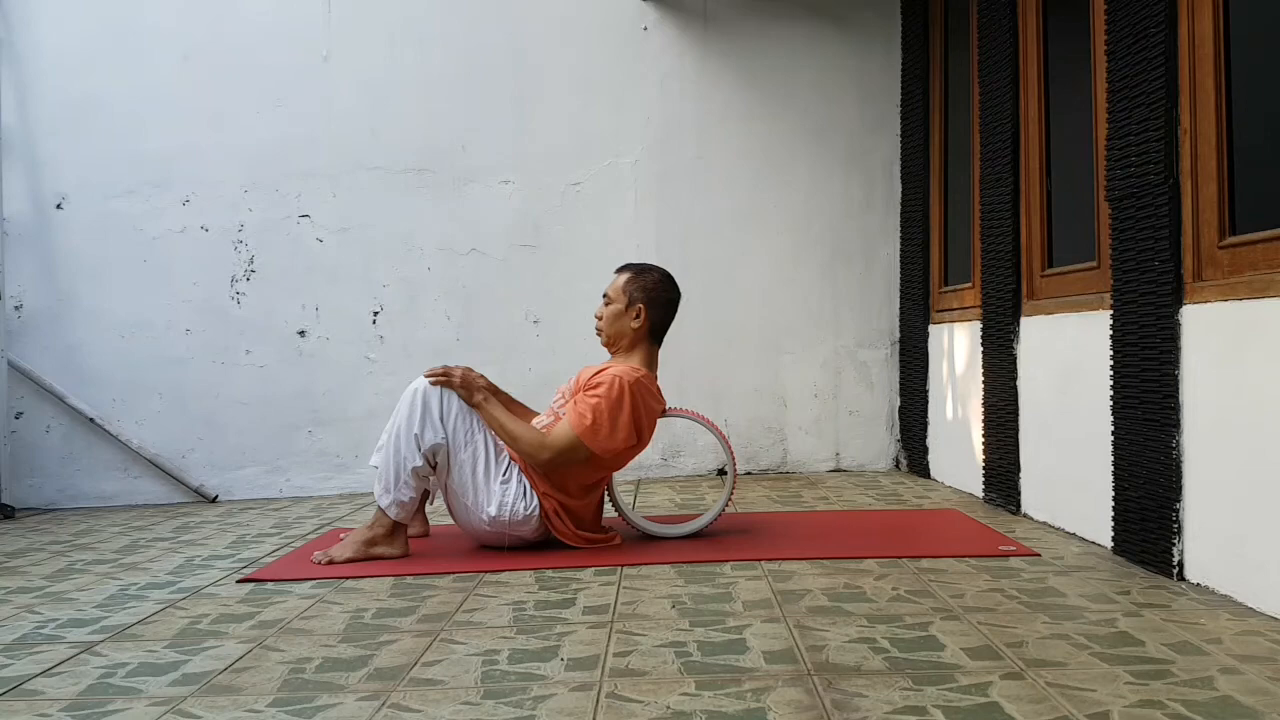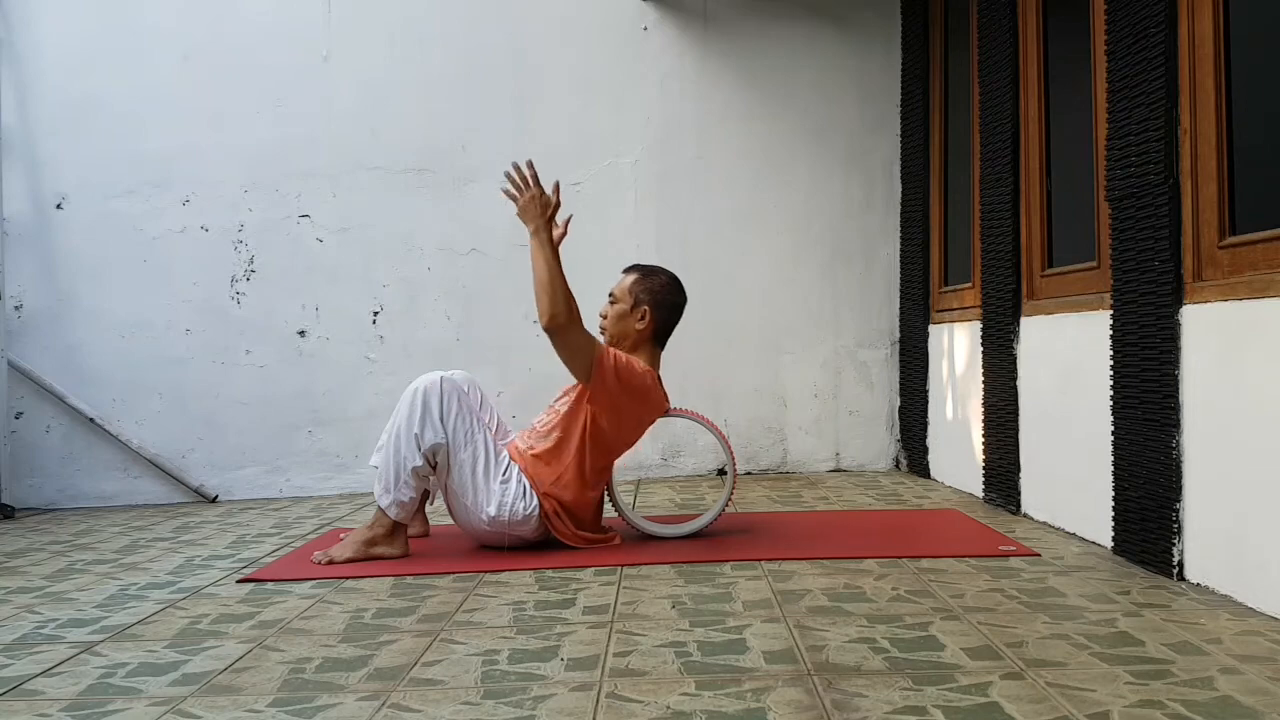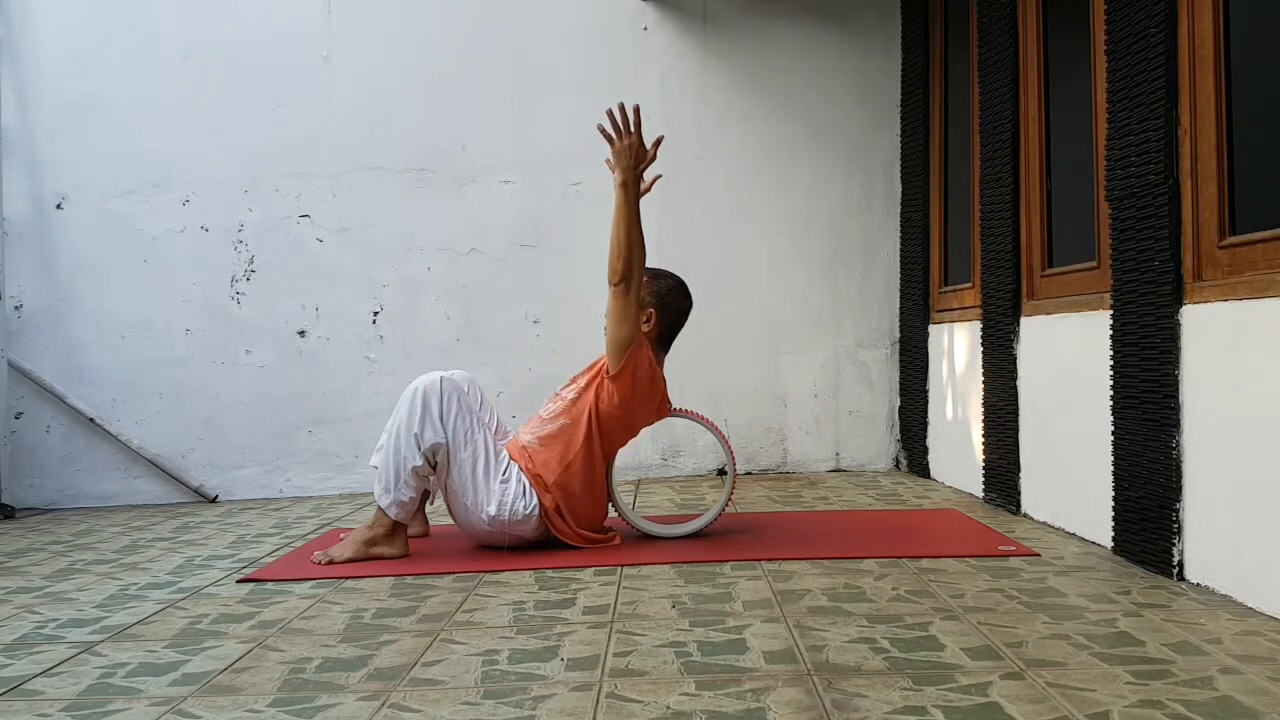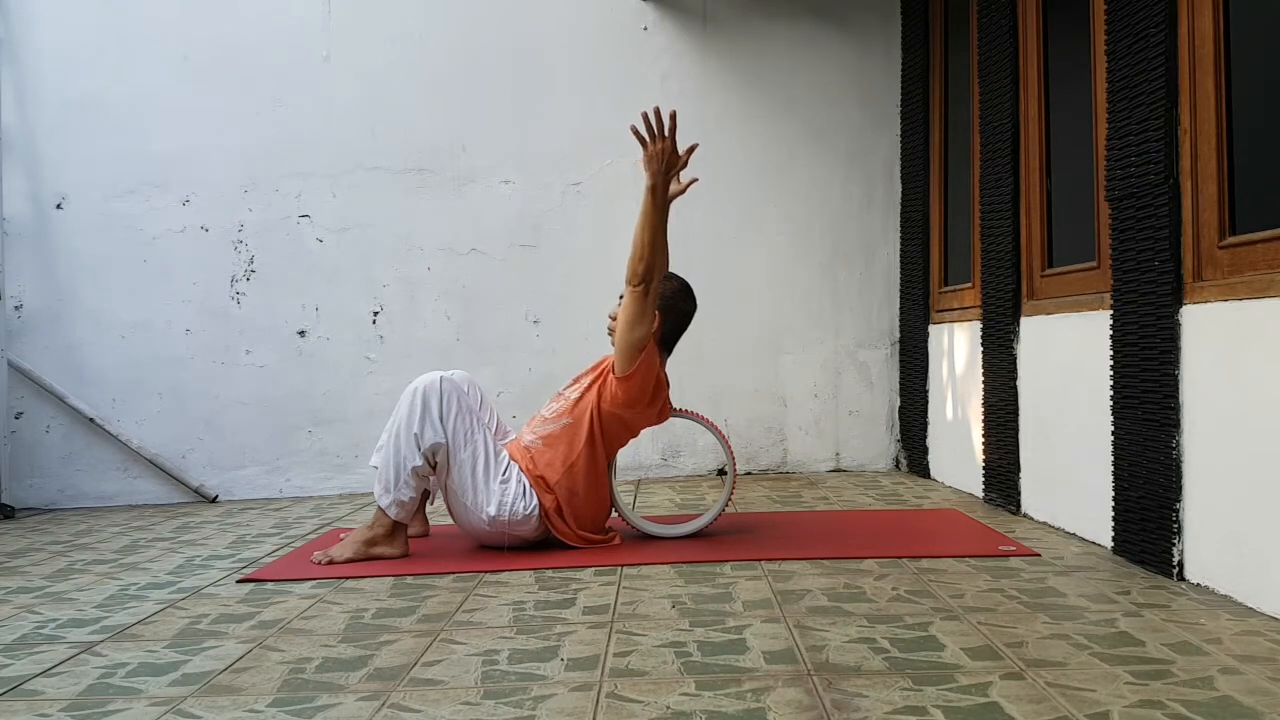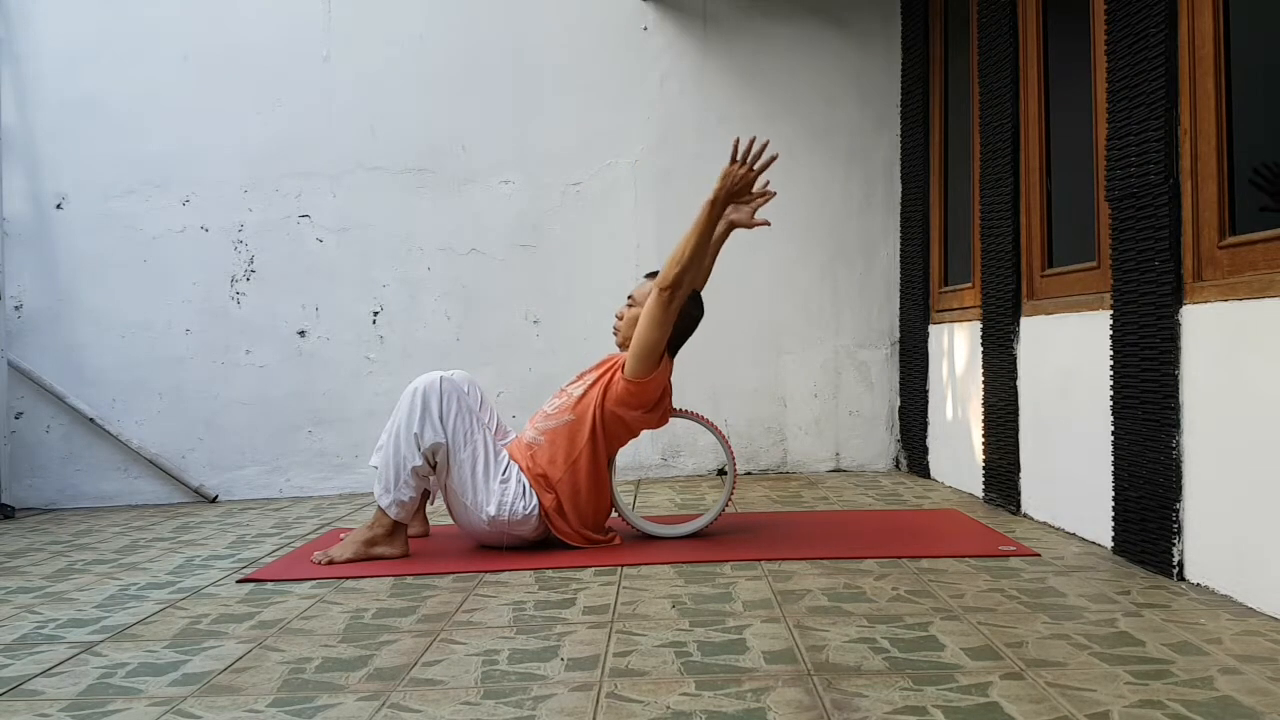
dt=1s
person 1, frame 1
left shoulder: (620, 384)
right shoulder: (624, 378)
left elbow: (546, 454)
left wrist: (480, 398)
right wrist: (490, 391)
left hip: (518, 508)
right hip: (520, 487)
left knee: (430, 394)
right knee: (445, 391)
left ankle: (385, 531)
right ankle: (411, 512)
person 1, frame 2
left shoulder: (631, 380)
right shoulder: (633, 377)
left elbow: (555, 321)
right elbow: (570, 329)
left wrist: (537, 231)
right wrist: (549, 247)
left hip: (516, 508)
right hip: (521, 487)
left knee: (434, 392)
right knee: (458, 387)
left ankle: (386, 531)
right ankle: (411, 511)
person 1, frame 3
left shoulder: (638, 375)
right shoulder: (636, 379)
left elbow: (621, 281)
right elbow: (628, 284)
left wrist: (627, 187)
right wrist: (628, 193)
left hip: (513, 507)
right hip: (518, 482)
left knee: (435, 391)
right knee: (457, 386)
left ankle: (386, 529)
right ankle: (411, 511)
person 1, frame 4
left shoulder: (639, 376)
right shoulder: (638, 378)
left elbow: (641, 282)
right elbow: (651, 285)
left wrist: (654, 189)
right wrist: (662, 201)
left hip: (515, 506)
right hip: (517, 481)
left knee: (434, 391)
right knee: (456, 386)
left ankle: (386, 529)
right ankle: (410, 512)
person 1, frame 5
left shoulder: (642, 381)
right shoulder: (634, 372)
left elbow: (671, 287)
right elbow: (682, 292)
left wrist: (718, 203)
right wrist: (726, 224)
left hip: (514, 507)
right hip: (519, 486)
left knee: (433, 392)
right knee: (457, 386)
left ankle: (385, 530)
right ankle: (409, 511)
